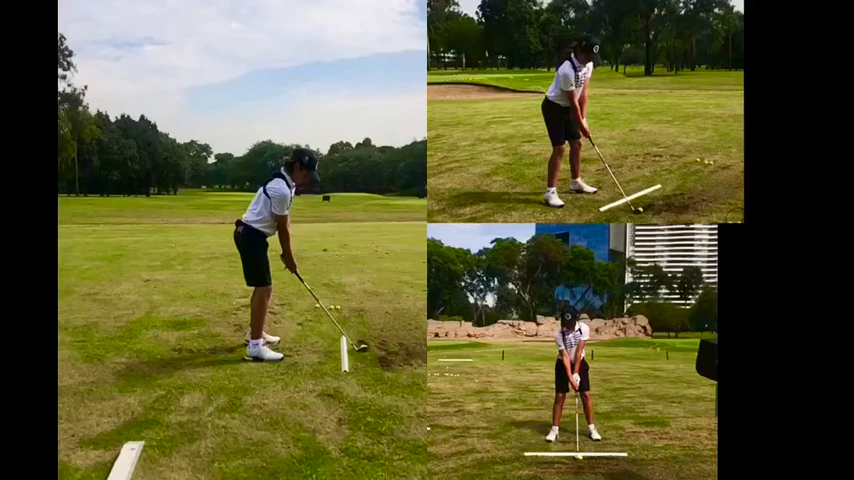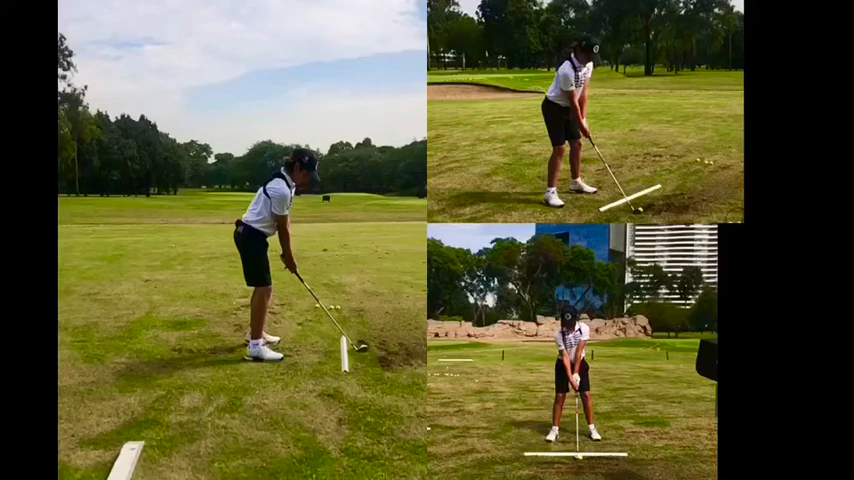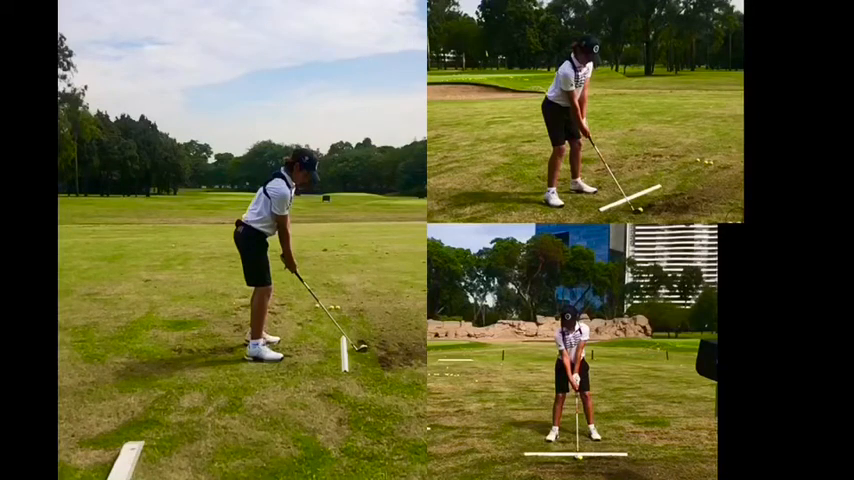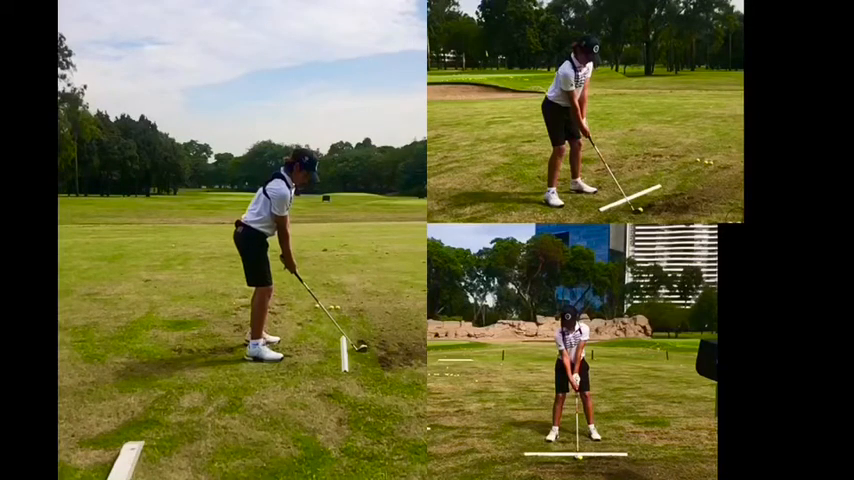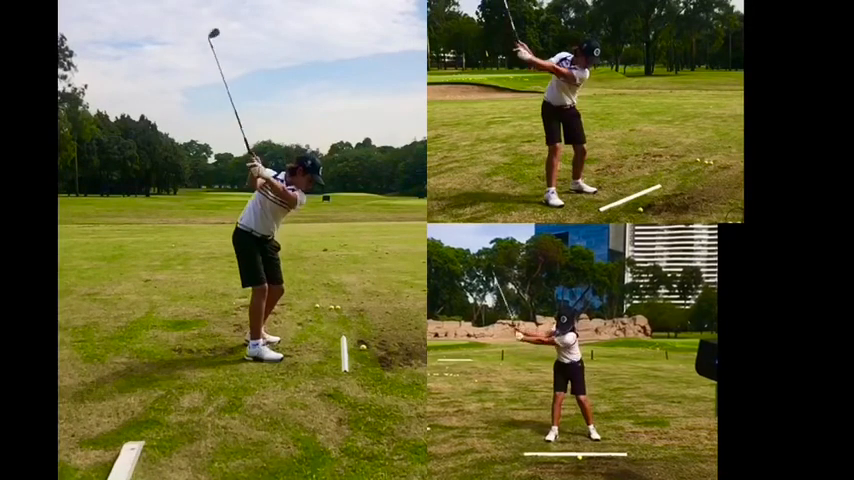
dt=1s
person 1, frame 1
left shoulder: (284, 182)
right shoulder: (282, 190)
left elbow: (283, 223)
right elbow: (283, 227)
left wrist: (287, 253)
right wrist: (289, 257)
left hip: (250, 234)
right hip: (252, 237)
left knee: (262, 287)
right knee: (264, 289)
left ankle: (256, 333)
right ankle: (255, 346)
person 1, frame 2
left shoulder: (284, 182)
right shoulder: (282, 191)
left elbow: (284, 224)
right elbow: (283, 228)
left wrist: (287, 253)
right wrist: (289, 257)
left hip: (251, 234)
right hip: (252, 237)
left knee: (261, 287)
right knee: (264, 289)
left ankle: (256, 333)
right ankle: (255, 346)
person 1, frame 3
left shoulder: (283, 182)
right shoulder: (282, 191)
left elbow: (284, 223)
right elbow: (283, 228)
left wrist: (287, 254)
right wrist: (289, 257)
left hip: (250, 234)
right hip: (252, 237)
left knee: (261, 287)
right knee: (264, 289)
left ankle: (256, 333)
right ankle: (255, 346)
person 1, frame 4
left shoulder: (283, 182)
right shoulder: (282, 191)
left elbow: (284, 224)
right elbow: (282, 229)
left wrist: (287, 254)
right wrist: (289, 258)
left hip: (251, 235)
right hip: (252, 237)
left knee: (262, 287)
right knee: (265, 289)
left ankle: (256, 332)
right ankle: (255, 346)
person 1, frame 5
left shoulder: (299, 196)
right shoulder: (271, 175)
left elbow: (281, 193)
right elbow: (254, 184)
left wrist: (264, 175)
right wrist: (257, 172)
left hip: (266, 241)
right hip: (246, 237)
left knee: (277, 289)
right knee: (261, 288)
left ankle: (256, 332)
right ankle: (255, 346)
person 2, frame 1
left shoulder: (588, 64)
right shoulder: (567, 71)
left elbow: (584, 92)
right elbow: (573, 101)
left wrist: (584, 119)
right wrist: (582, 125)
left hip: (567, 108)
right hip: (554, 108)
left knee: (577, 144)
right knee: (559, 148)
left ankle: (576, 182)
right ankle: (550, 192)
person 2, frame 2
left shoulder: (588, 65)
right shoulder: (567, 71)
left elbow: (584, 92)
right elbow: (573, 101)
left wrist: (584, 119)
right wrist: (581, 125)
left hip: (567, 108)
right hip: (554, 108)
left knee: (577, 144)
right knee: (560, 148)
left ankle: (576, 182)
right ankle: (551, 192)
person 2, frame 3
left shoulder: (588, 65)
right shoulder: (567, 71)
left elbow: (584, 92)
right elbow: (573, 101)
left wrist: (584, 119)
right wrist: (581, 125)
left hip: (567, 108)
right hip: (553, 108)
left knee: (577, 143)
right knee: (560, 148)
left ankle: (576, 182)
right ankle: (550, 192)
person 2, frame 4
left shoulder: (588, 65)
right shoulder: (567, 71)
left elbow: (584, 92)
right elbow: (573, 101)
left wrist: (584, 118)
right wrist: (582, 125)
left hip: (567, 108)
right hip: (554, 108)
left knee: (577, 143)
right knee: (559, 148)
left ankle: (576, 182)
right ankle: (551, 191)
person 2, frame 5
left shoulder: (583, 73)
right shoulder: (563, 56)
left elbow: (554, 70)
right elbow: (544, 66)
left wrist: (530, 59)
right wrist: (529, 55)
left hip: (569, 110)
right hip: (550, 108)
left knee: (581, 149)
right knee: (555, 148)
left ankle: (576, 182)
right ankle: (550, 192)
person 3, frame 1
left shoulder: (584, 328)
right shoulder: (559, 335)
left elbow: (579, 352)
right elbow: (565, 356)
left wrist: (576, 373)
right wrist: (570, 378)
left hip: (580, 364)
right hip: (563, 365)
left knee: (586, 395)
right knee: (559, 396)
left ankle: (592, 428)
right ankle: (555, 429)
person 3, frame 2
left shoulder: (584, 329)
right shoulder: (559, 335)
left elbow: (579, 352)
right elbow: (565, 356)
left wrist: (576, 373)
right wrist: (570, 378)
left hip: (580, 364)
right hip: (563, 365)
left knee: (586, 395)
right knee: (560, 396)
left ankle: (592, 428)
right ankle: (555, 429)
person 3, frame 3
left shoulder: (584, 329)
right shoulder: (559, 334)
left elbow: (579, 351)
right elbow: (565, 356)
left wrist: (576, 373)
right wrist: (570, 378)
left hip: (579, 364)
right hip: (563, 365)
left knee: (586, 394)
right knee: (560, 396)
left ankle: (592, 428)
right ankle: (555, 430)
person 3, frame 4
left shoulder: (584, 328)
right shoulder: (559, 334)
left elbow: (579, 351)
right elbow: (565, 356)
left wrist: (576, 372)
right wrist: (570, 378)
left hip: (579, 363)
right hip: (563, 365)
left knee: (586, 395)
right knee: (560, 396)
left ankle: (592, 428)
right ankle: (555, 429)
person 3, frame 5
left shoulder: (570, 337)
right shoulder: (560, 327)
left elbow: (546, 341)
right elbow: (545, 335)
left wrist: (524, 339)
right wrist: (525, 334)
left hip: (574, 366)
right hip: (560, 365)
left knee: (581, 398)
right knee: (558, 397)
left ankle: (591, 428)
right ankle: (554, 430)
